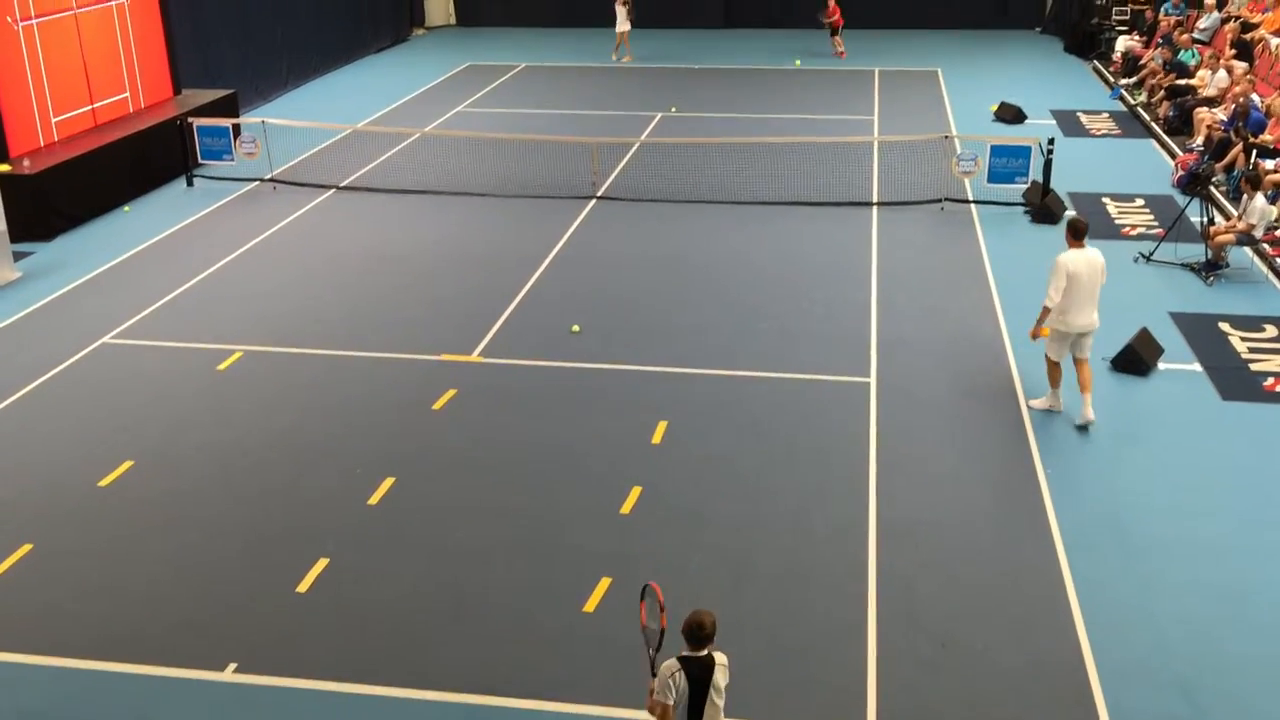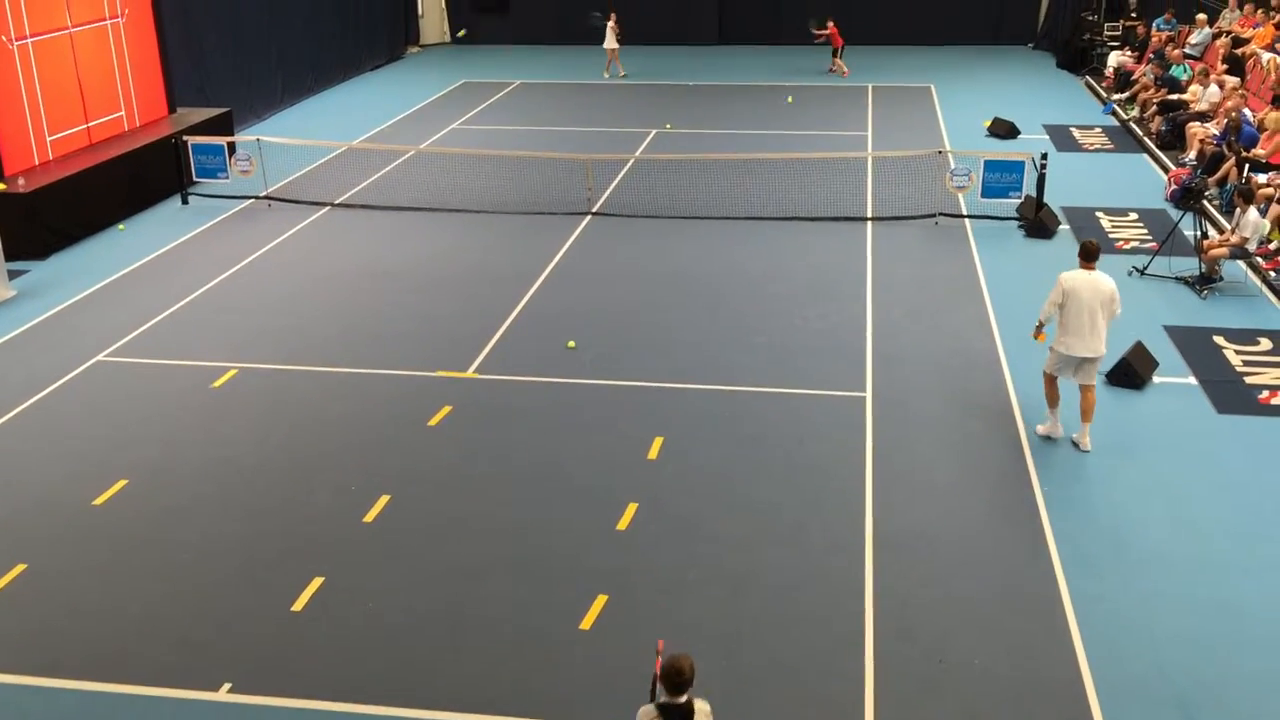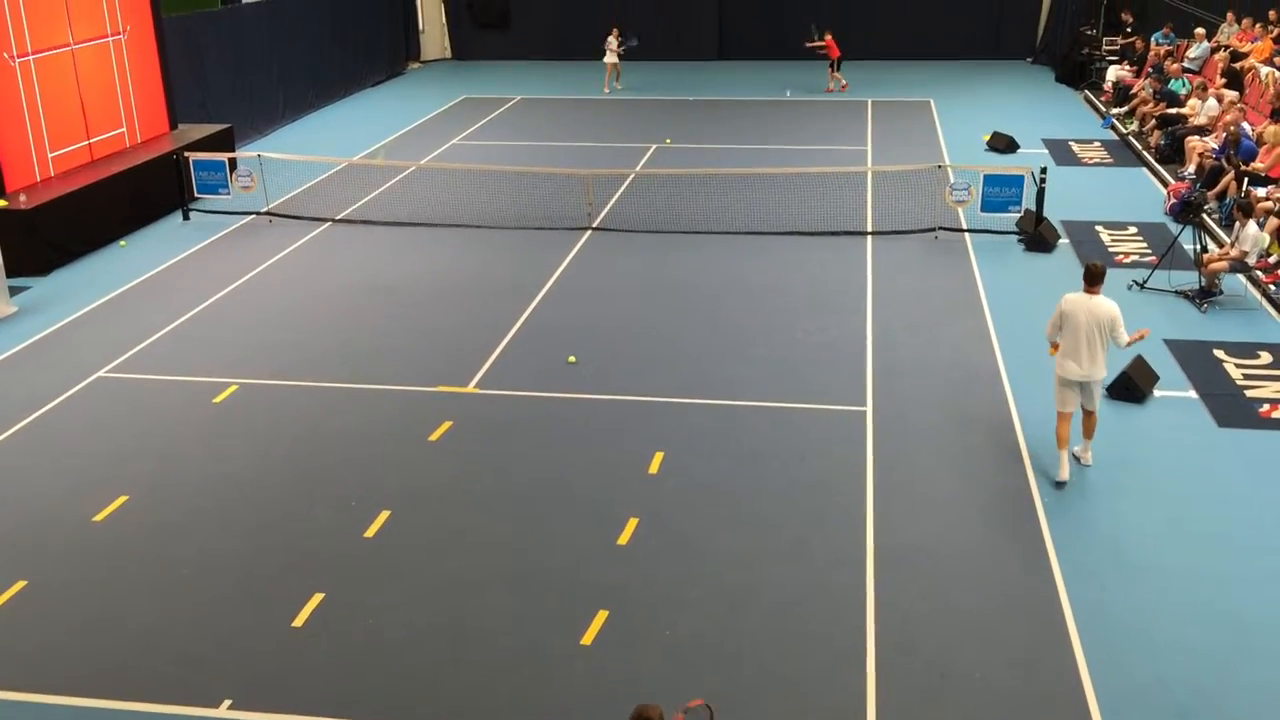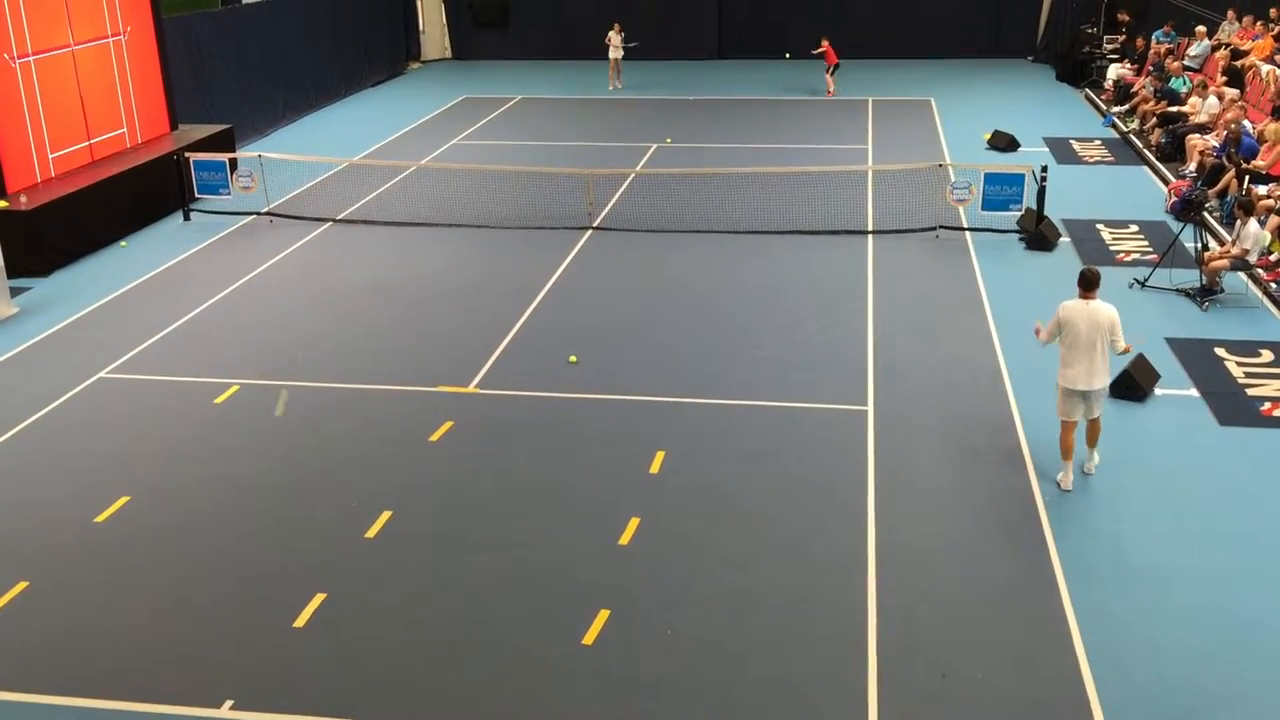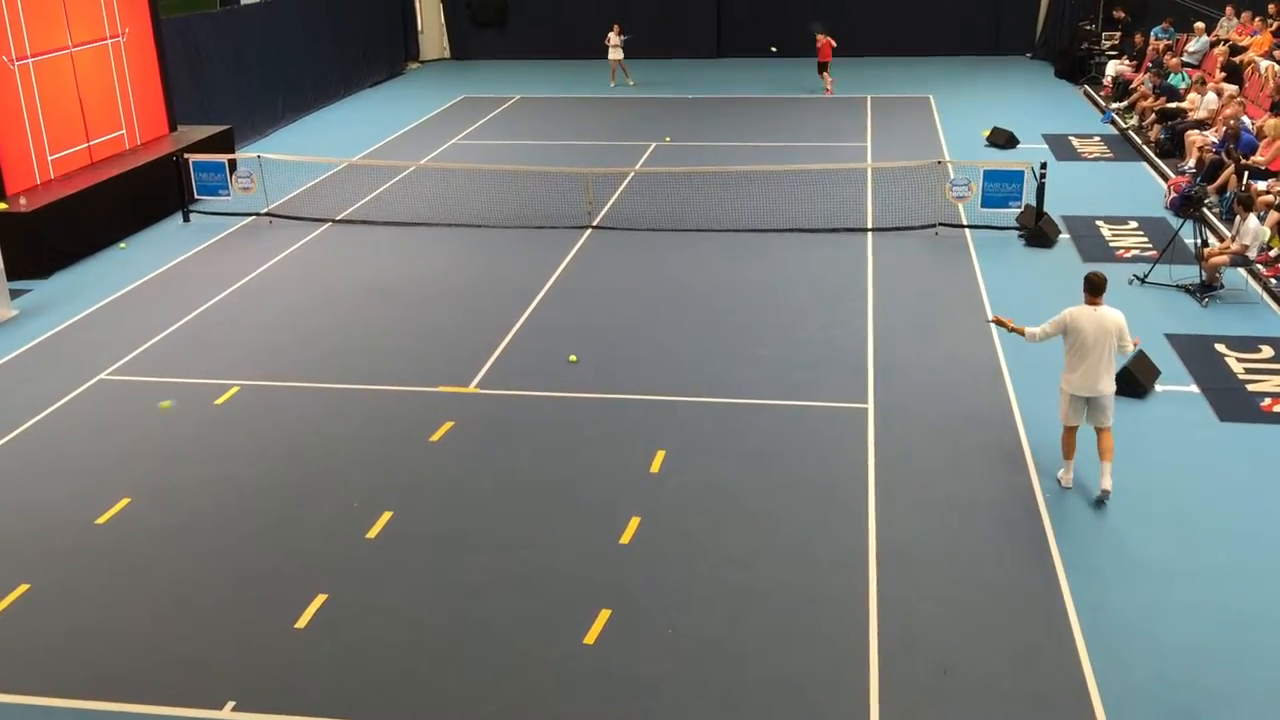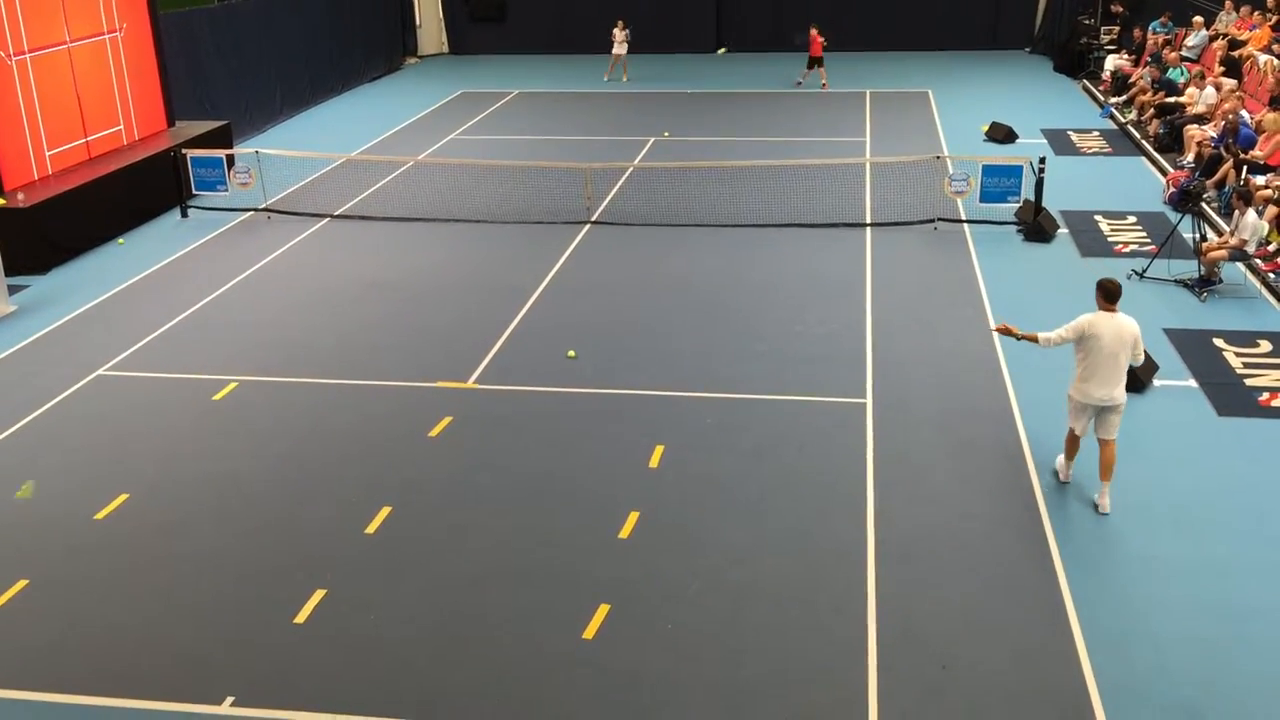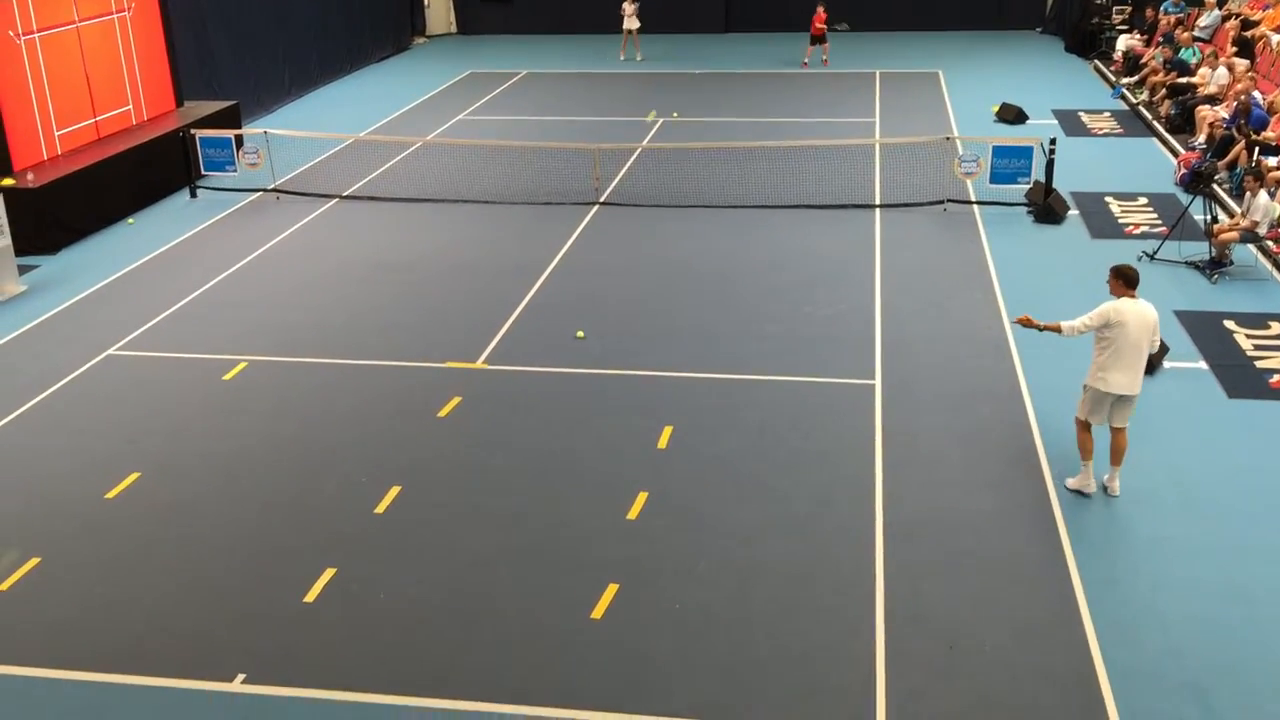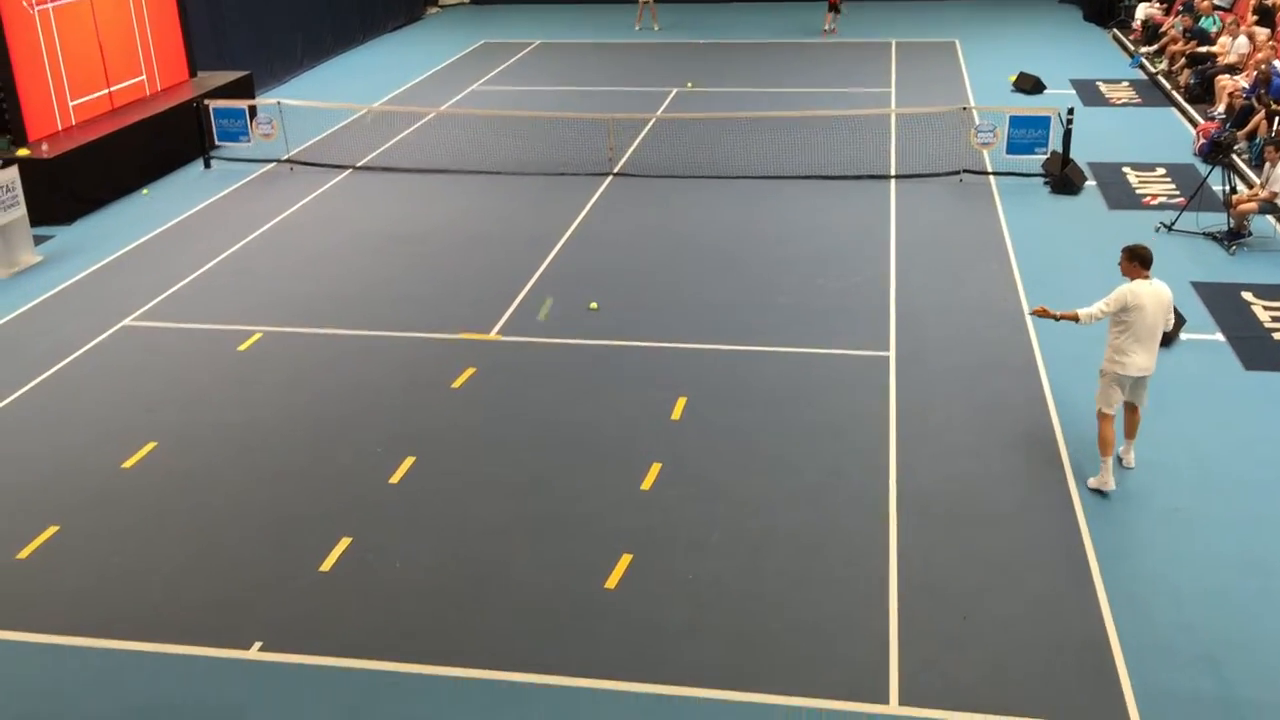
dt=0.3s
person 1, frame 1
left shoulder: (1063, 260)
right shoulder: (1098, 256)
left elbow: (1053, 297)
left wrist: (1039, 323)
left hip: (1065, 322)
right hip: (1090, 321)
left knee: (1052, 359)
right knee: (1082, 362)
left ankle: (1053, 400)
right ankle: (1087, 410)
person 1, frame 2
left shoulder: (1065, 279)
right shoulder: (1108, 283)
left elbow: (1049, 310)
right elbow: (1114, 314)
left wrist: (1038, 328)
right wrist: (1114, 307)
left hip: (1067, 345)
right hip: (1095, 348)
left knee: (1049, 377)
right knee: (1088, 389)
left ankle: (1054, 425)
right ankle: (1084, 437)
person 1, frame 3
left shoulder: (1067, 301)
right shoulder: (1111, 308)
left elbow: (1051, 333)
right elbow: (1121, 342)
left wrist: (1054, 344)
right wrist: (1138, 336)
left hip: (1067, 370)
right hip: (1095, 371)
left knee: (1064, 417)
right knee: (1090, 411)
left ankle: (1064, 468)
right ankle: (1085, 453)
person 1, frame 4
left shoulder: (1065, 309)
right shoulder: (1109, 312)
left elbow: (1045, 339)
right elbow: (1118, 347)
left wrist: (1039, 332)
right wrist: (1128, 349)
left hip: (1069, 379)
right hip: (1098, 379)
left knee: (1068, 425)
right knee: (1094, 419)
left ankle: (1067, 477)
right ankle: (1091, 462)
person 1, frame 5
left shoulder: (1070, 316)
right shoulder: (1117, 317)
left elbow: (1038, 334)
right elbow: (1125, 350)
left wrist: (1010, 326)
right wrist: (1134, 344)
left hip: (1074, 384)
right hip: (1104, 386)
left knee: (1070, 428)
right knee: (1104, 430)
left ankle: (1067, 474)
right ankle: (1106, 479)
person 1, frame 6
left shoulder: (1088, 322)
right shoulder: (1132, 325)
left elbow: (1052, 339)
right elbow: (1138, 360)
left wrist: (1018, 335)
left hip: (1085, 393)
right hip: (1115, 396)
left knee: (1074, 432)
right knee: (1107, 443)
left ankle: (1066, 471)
right ankle: (1104, 497)
person 1, frame 7
left shoulder: (1112, 310)
right shoulder: (1151, 312)
left elbow: (1075, 327)
right elbow: (1154, 347)
left wrist: (1039, 326)
left hip: (1103, 381)
right hip: (1132, 383)
left knee: (1082, 423)
right knee: (1119, 430)
left ankle: (1086, 479)
right ankle: (1113, 481)
person 1, frame 8
left shoulder: (1127, 292)
right shoulder: (1165, 291)
left elbow: (1092, 314)
right elbow: (1168, 325)
left wrist: (1055, 315)
left hip: (1120, 364)
right hip: (1146, 364)
left knee: (1105, 416)
right knee: (1133, 407)
left ankle: (1106, 477)
right ankle: (1128, 453)
